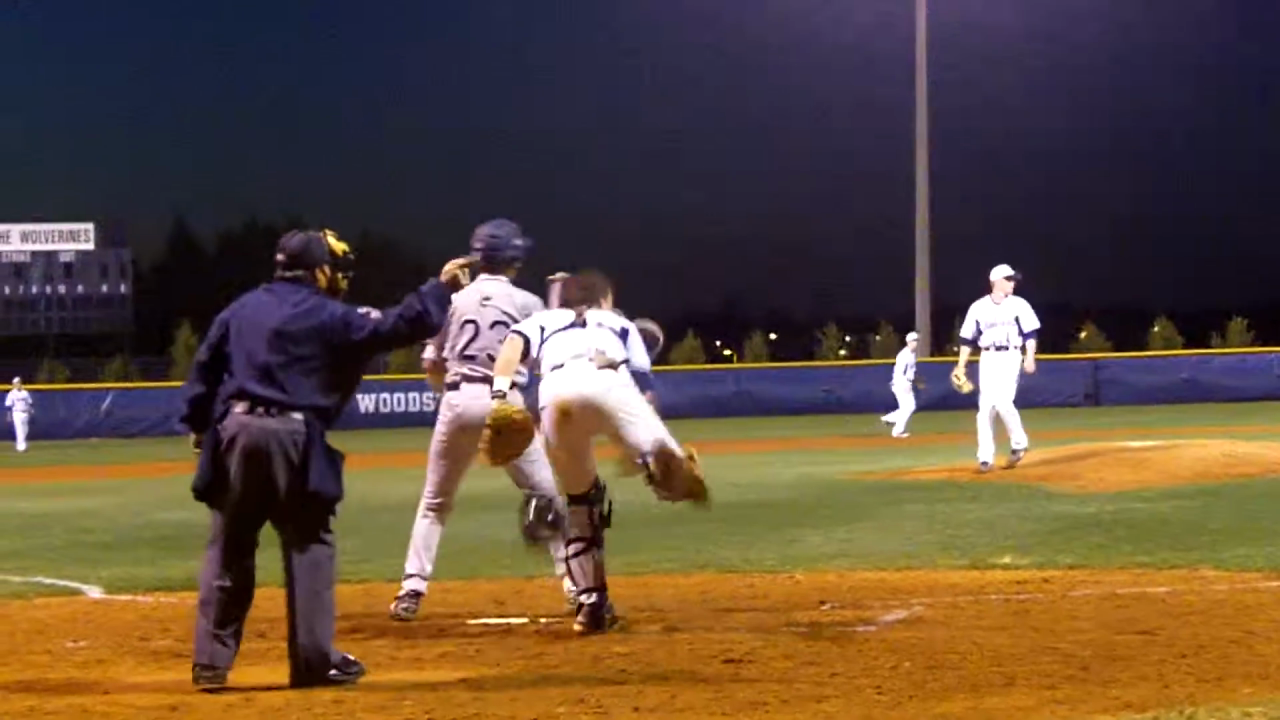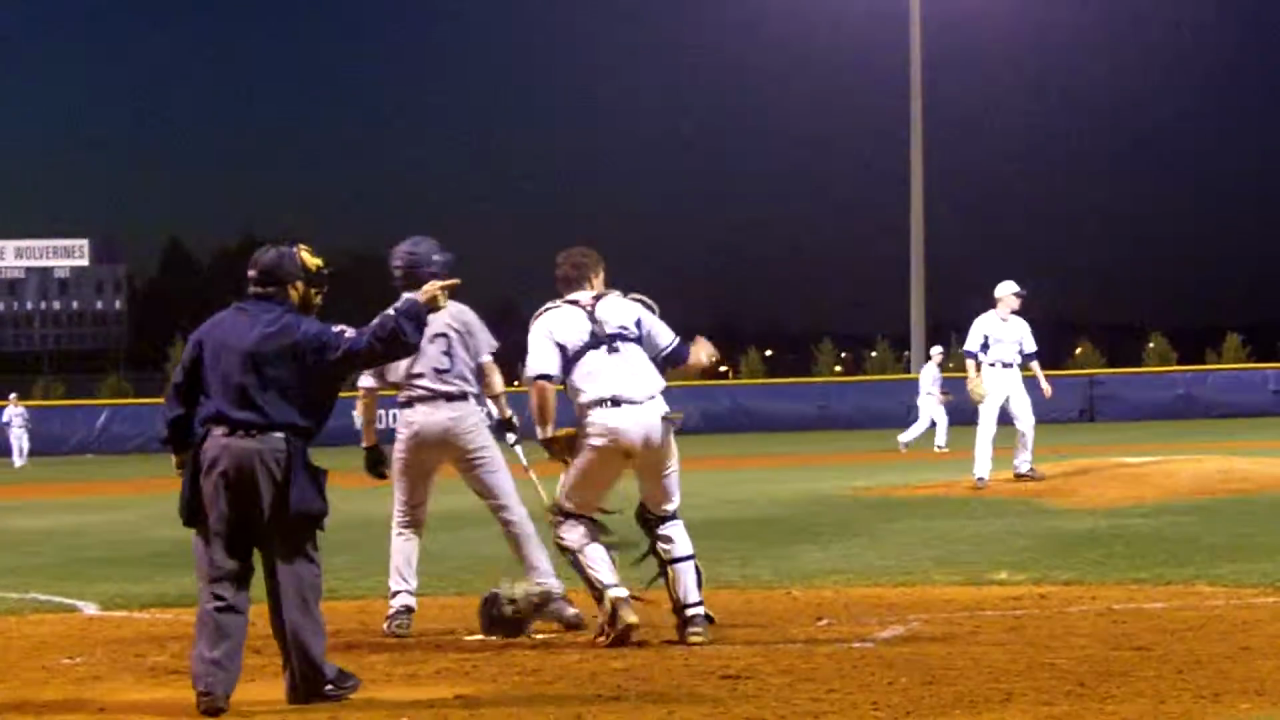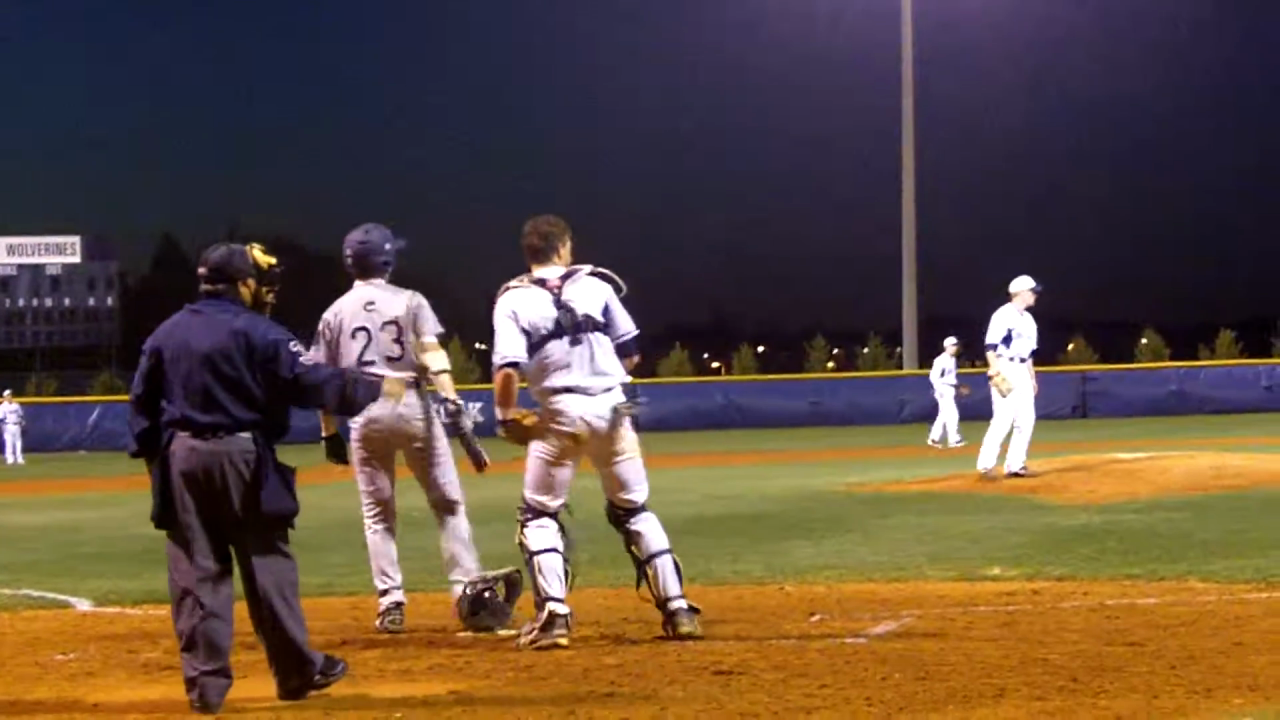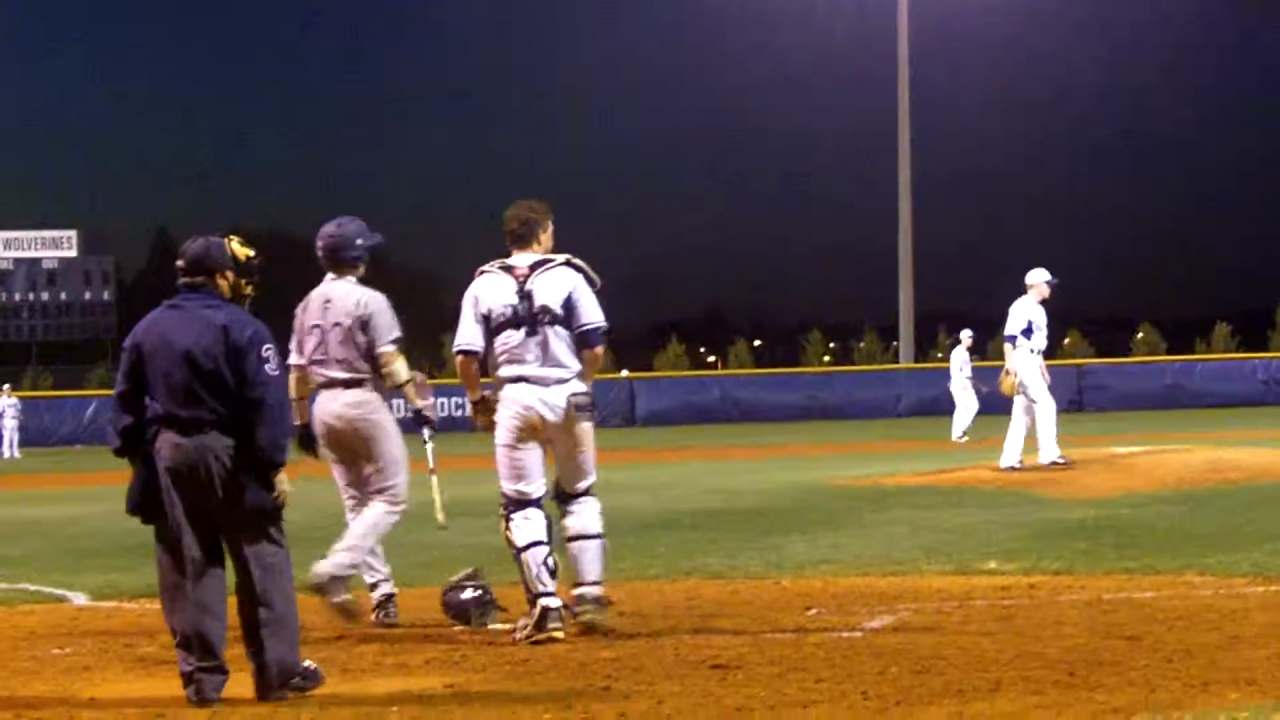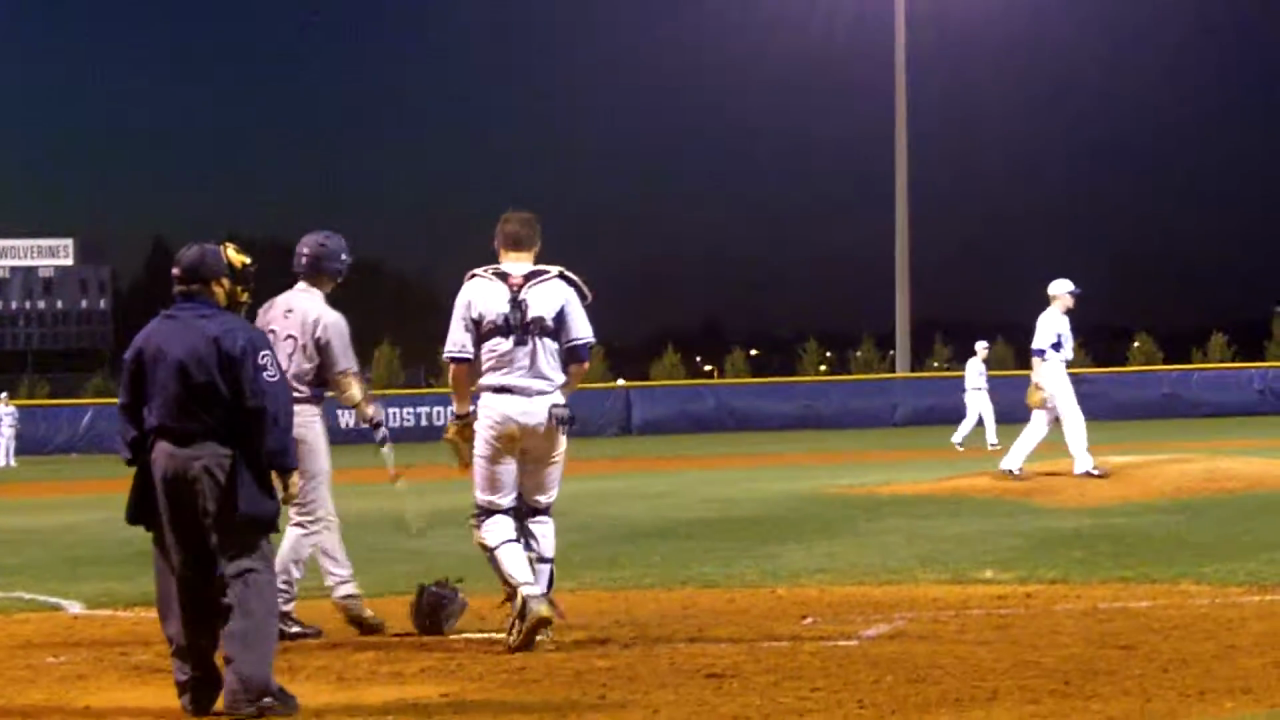
dt=0.3s
person 1, frame 1
left shoulder: (240, 309)
right shoulder: (330, 317)
left elbow: (204, 369)
right elbow: (396, 324)
left wrist: (198, 422)
right wrist: (441, 286)
left hip: (235, 430)
right hip: (293, 437)
left knee: (227, 552)
right knee: (307, 547)
left ankle: (212, 658)
right ankle: (314, 661)
person 1, frame 2
left shoulder: (212, 328)
right shoulder: (302, 334)
left elbow: (181, 391)
right elbow: (369, 344)
left wrist: (181, 444)
right wrist: (417, 306)
left hip: (215, 452)
right hip: (275, 456)
left knee: (221, 573)
right knee: (292, 567)
right ankle: (310, 677)
person 1, frame 3
left shoulder: (166, 333)
right shoulder: (259, 334)
left elbow: (143, 401)
right elbow: (316, 382)
left wrist: (153, 454)
right wrist: (374, 387)
left hip: (183, 459)
right hip: (243, 457)
left knee: (196, 575)
right knee: (271, 568)
left ankle: (206, 682)
right ankle: (298, 671)
person 1, frame 4
left shoulder: (146, 328)
right shoulder: (241, 328)
left elbow: (126, 400)
right elbow: (266, 401)
left wrist: (135, 453)
right wrist: (275, 462)
left hip: (167, 454)
right hip: (228, 453)
left knee: (186, 568)
right knee: (261, 559)
left ankle: (202, 676)
right ankle: (278, 669)
person 1, frame 5
left shoulder: (148, 336)
right shoulder: (240, 335)
left elbow: (130, 408)
right elbow: (268, 407)
left wrist: (144, 459)
right wrist: (284, 465)
left hip: (166, 463)
right hip: (226, 464)
left knee: (183, 579)
right knee: (244, 575)
person 2, frame 1
left shoulder: (544, 320)
right shoulder: (622, 325)
left elbow: (514, 344)
right elbow: (643, 385)
left wrist: (502, 392)
left hip: (555, 390)
right hip: (604, 381)
left knee: (581, 501)
right knee: (663, 460)
left ankle: (591, 604)
right ankle: (674, 460)
person 2, frame 2
left shoulder: (548, 321)
right shoulder: (627, 307)
left elbow: (541, 383)
right elbow: (679, 356)
left wrist: (546, 433)
right wrist: (701, 355)
left hip: (604, 425)
right hip: (652, 418)
left knee: (571, 519)
right knee: (662, 518)
left ankle: (615, 601)
right ankle: (693, 616)
person 2, frame 3
left shoulder: (512, 300)
right shoulder: (596, 285)
left elbow: (507, 371)
right elbow: (630, 355)
left wrist: (508, 416)
left hip: (558, 414)
right hip: (609, 408)
left knee: (539, 516)
right knee: (633, 511)
left ankle: (553, 616)
right ankle: (676, 610)
person 2, frame 4
left shoulder: (482, 285)
right shoulder: (568, 275)
left elbow: (466, 358)
right elbow: (594, 347)
left wrist: (477, 398)
left hip: (515, 400)
right hip: (567, 397)
left knee: (524, 505)
right knee: (579, 495)
left ankle: (546, 607)
right ankle: (588, 594)
person 2, frame 5
left shoulder: (475, 289)
right shoulder: (561, 287)
left elbow: (459, 363)
right elbow: (580, 360)
left wrist: (460, 412)
left hip: (497, 408)
right hip: (548, 409)
left knee: (493, 512)
right knee: (537, 511)
left ankle: (525, 596)
right ankle: (535, 614)
person 3, frame 1
left shoulder: (451, 300)
right shoulder: (527, 303)
left elbow: (433, 363)
left hip: (457, 401)
left knee: (435, 503)
right knee: (546, 496)
left ankle: (411, 589)
right ankle: (574, 587)
person 3, frame 2
right shoulder: (458, 313)
left elbow: (367, 391)
right elbow: (488, 368)
left wrist: (370, 445)
right wrist: (505, 414)
left hip: (414, 420)
right hip: (462, 416)
left knee: (407, 521)
right knee: (509, 508)
left ankle: (400, 606)
right ankle: (550, 595)
person 3, frame 3
left shoulder: (335, 313)
right shoulder: (409, 301)
right elbow: (433, 353)
left wrist: (330, 432)
right wrist: (451, 399)
left hip: (364, 412)
right hip: (412, 406)
left knee: (378, 513)
right knee: (447, 501)
left ankle: (391, 604)
right ankle: (467, 589)
person 3, frame 4
left shoulder: (308, 304)
right shoulder: (369, 299)
left elbow: (297, 369)
right elbow: (389, 360)
left wrist: (301, 422)
right wrist: (417, 403)
left hip: (324, 406)
right hip: (363, 402)
left knee: (358, 503)
right knee: (390, 497)
left ankle: (382, 595)
right ankle: (333, 569)
person 3, frame 5
left shoulder: (271, 307)
right shoulder: (328, 319)
right elbow: (344, 383)
right wrist: (369, 415)
right hip: (301, 417)
left knee: (318, 512)
right knee: (308, 518)
left ankle: (346, 595)
right ankle: (278, 611)
person 4, frame 1
left shoulder: (1019, 304)
right shoulder: (978, 307)
left elbow: (1030, 333)
right elbow: (966, 338)
left wrist: (1029, 357)
right wrist: (961, 364)
left hip: (1010, 357)
right hip: (988, 359)
left knee: (1002, 403)
right knee: (985, 409)
left ankle: (1018, 444)
right ankle: (985, 458)
person 4, frame 2
left shoulder: (1020, 324)
right shoulder: (983, 321)
left elbow: (1030, 354)
right elbow: (970, 352)
left wrist: (1042, 380)
right wrist: (972, 377)
left hip: (1013, 376)
right hip: (991, 376)
left knee: (1026, 422)
right knee: (987, 426)
left ankle: (1023, 467)
right ankle: (981, 474)
person 4, frame 3
left shoulder: (1029, 319)
right shoulder: (1003, 315)
right elbow: (991, 345)
left wrist: (1032, 377)
right wrist: (994, 367)
left hip: (1023, 372)
right hip: (1005, 371)
left knee: (1026, 419)
right knee: (1003, 419)
left ankle: (1015, 465)
right ankle: (986, 464)
person 4, frame 4
left shoulder: (1039, 309)
right shoulder: (1022, 306)
right elbow: (1009, 336)
left wrist: (1043, 368)
right wrist: (1010, 362)
left hip: (1032, 363)
right hip: (1022, 362)
left knee: (1023, 412)
right knee: (1046, 405)
left ankle: (1010, 459)
right ankle: (1050, 454)
person 4, frame 5
left shoulder: (1061, 319)
right shoulder: (1049, 318)
right elbow: (1038, 350)
left wrist: (1060, 377)
right wrist: (1037, 376)
left hip: (1056, 373)
right hip: (1050, 374)
left knee: (1041, 422)
right knee: (1073, 417)
left ankle: (1011, 462)
right ankle: (1083, 465)
